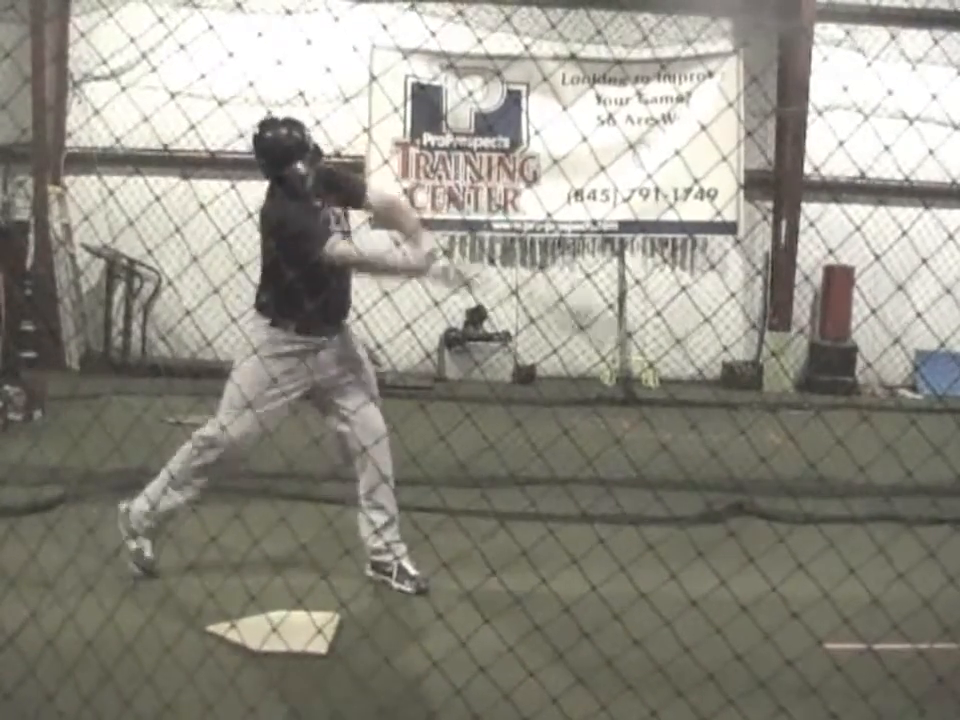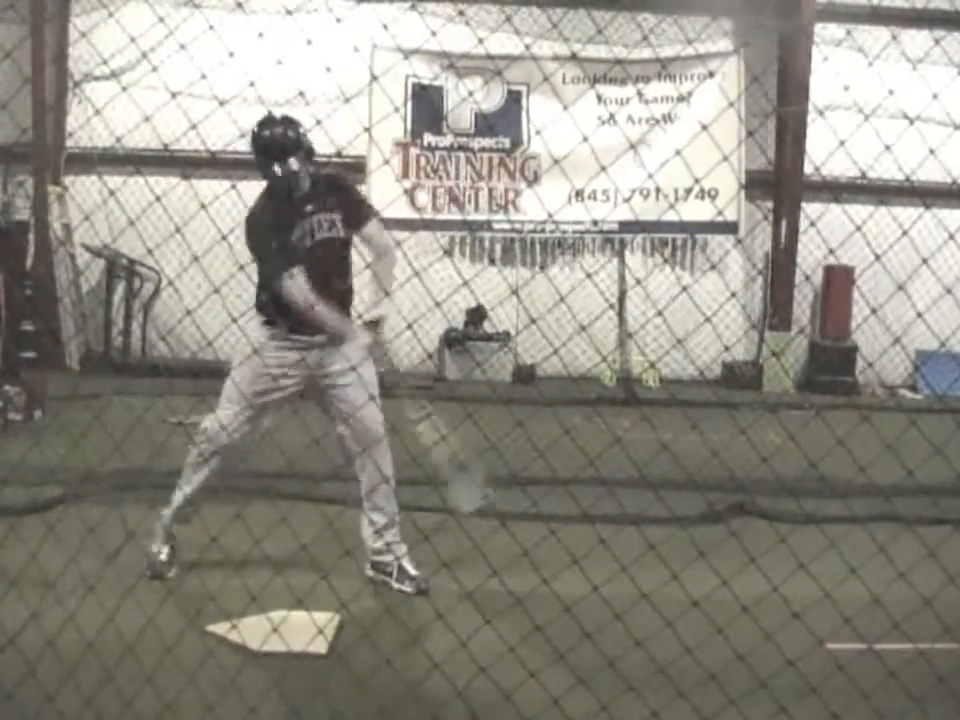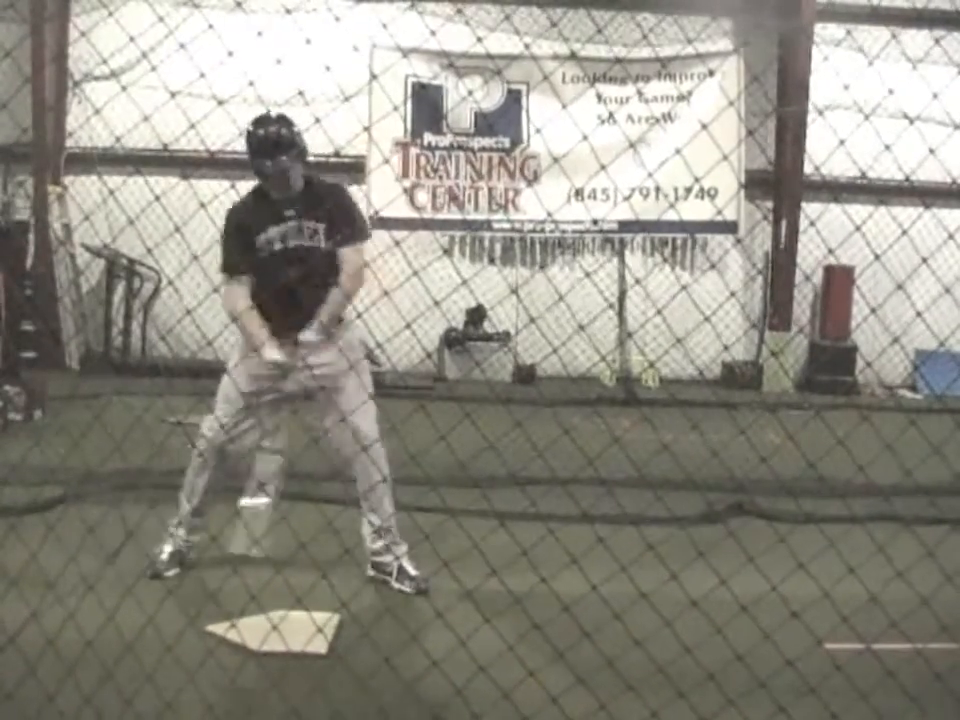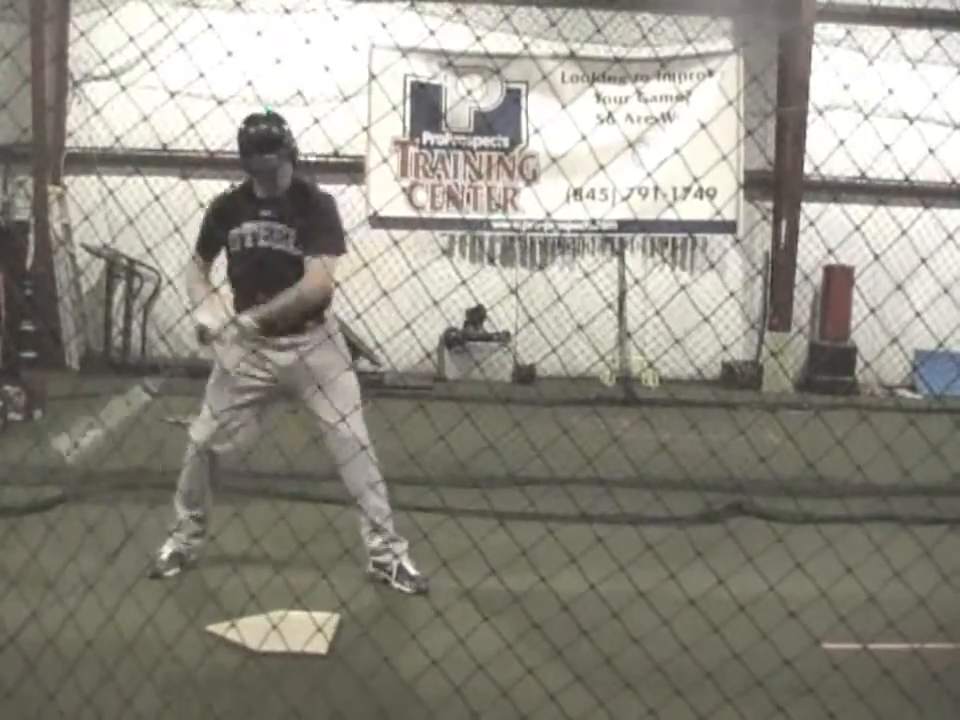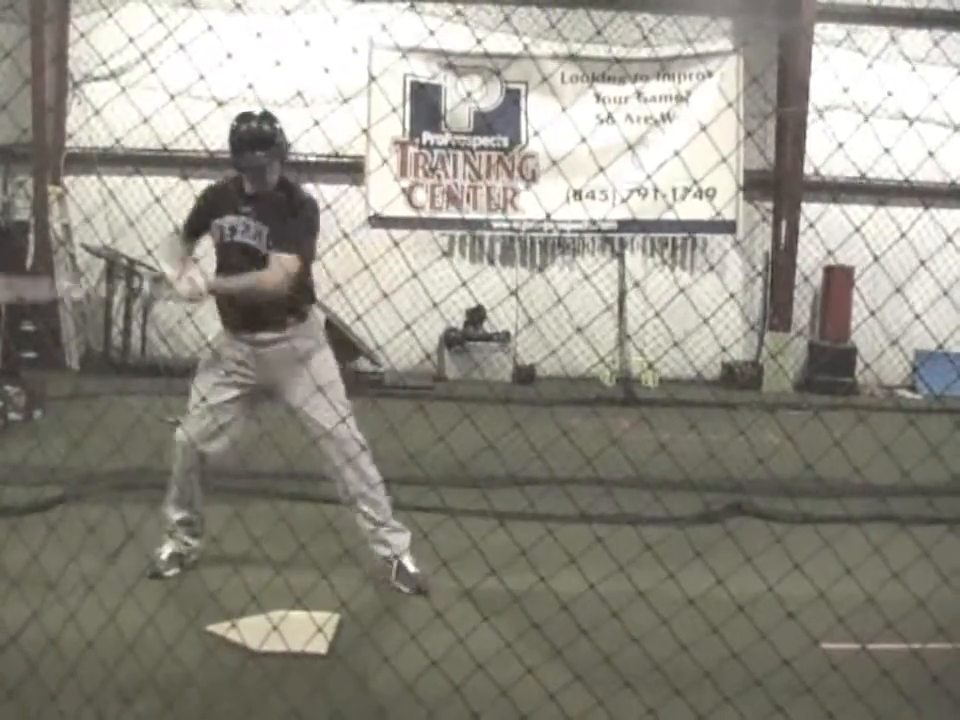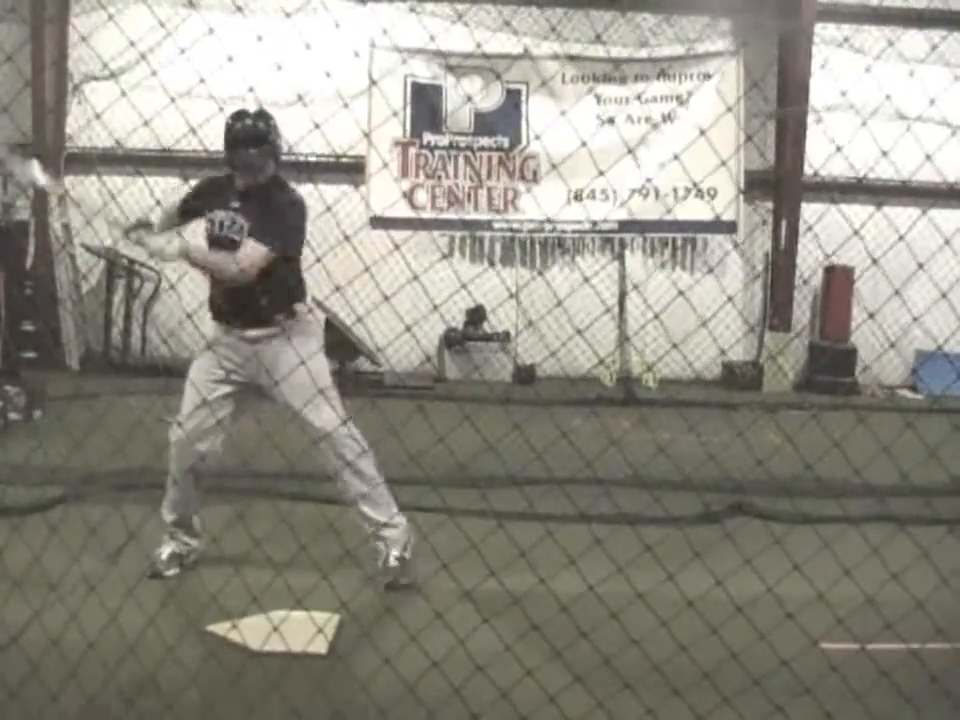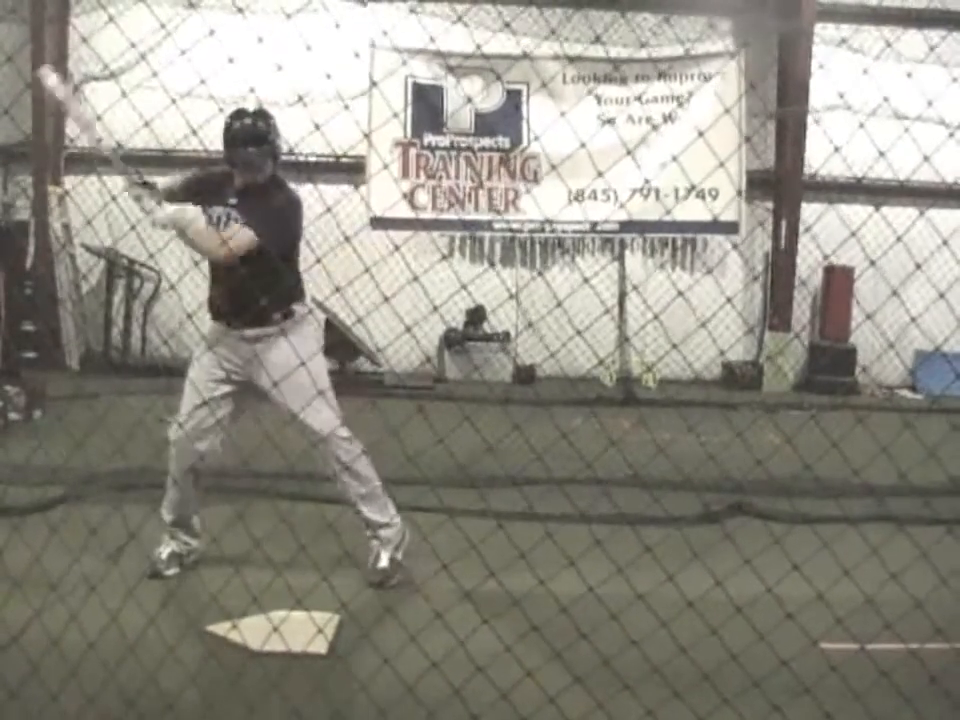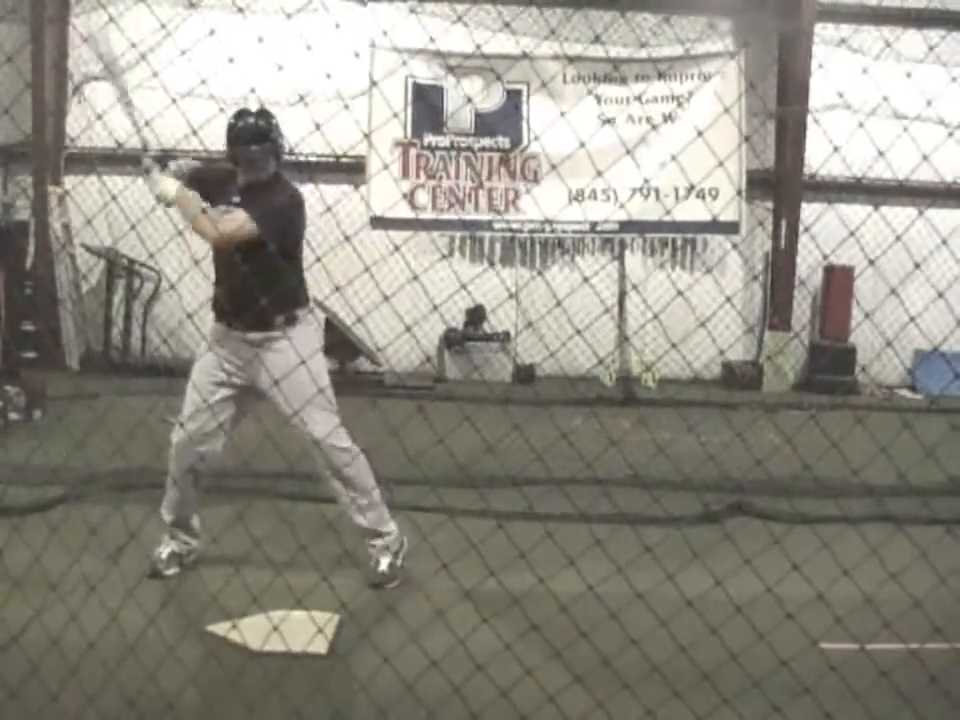
dt=0.1s
person 1, frame 1
left shoulder: (327, 180)
right shoulder: (283, 213)
left elbow: (390, 205)
right elbow: (349, 258)
left wrist: (420, 246)
right wrist: (421, 268)
left hip: (336, 339)
right hip: (282, 343)
left knee: (371, 439)
right knee: (220, 435)
left ankle: (386, 554)
right ankle: (142, 517)
person 1, frame 2
left shoulder: (338, 189)
right shoulder: (265, 217)
left elbow: (380, 241)
right elbow: (295, 290)
left wrist: (381, 298)
right wrist: (346, 329)
left hip: (338, 337)
right hip: (280, 339)
left knee: (373, 440)
right knee: (217, 434)
left ankle: (386, 554)
right ankle: (169, 529)
person 1, frame 3
left shoulder: (333, 198)
right shoulder: (245, 216)
left elbow: (352, 273)
right elbow: (235, 293)
left wrist: (316, 332)
right wrist: (265, 345)
left hip: (328, 340)
right hip: (267, 343)
left knee: (366, 444)
right knee: (214, 438)
left ankle: (386, 554)
right ankle: (180, 535)
person 1, frame 4
left shoulder: (316, 205)
right shoulder: (227, 206)
left elbow: (320, 283)
right elbow: (198, 265)
left wrist: (254, 317)
right wrist: (205, 310)
left hip: (314, 342)
right hip: (247, 345)
left knee: (352, 442)
right knee: (204, 440)
left ankle: (389, 553)
right ankle: (186, 537)
person 1, frame 5
left shoulder: (299, 206)
right shoulder: (216, 197)
left elbow: (277, 281)
right elbow: (183, 240)
left wrist: (210, 285)
right wrist: (178, 268)
left hip: (294, 338)
right hip: (234, 340)
left knee: (342, 437)
right knee: (191, 440)
left ankle: (393, 545)
right ankle: (183, 538)
person 1, frame 6
left shoulder: (286, 204)
right shoulder: (211, 190)
left elbow: (242, 270)
right elbow: (170, 221)
left wrist: (180, 250)
right wrist: (155, 229)
left hip: (285, 334)
right hip: (227, 336)
left knee: (335, 429)
right knee: (186, 438)
left ankle: (391, 532)
right ankle: (181, 539)
person 1, frame 7
left shoulder: (282, 202)
right shoulder: (209, 185)
left elbow: (224, 252)
right elbow: (165, 202)
left wrist: (179, 217)
right wrist: (158, 199)
left hip: (283, 333)
right hip: (225, 335)
left knee: (331, 431)
right knee: (186, 438)
left ankle: (387, 532)
right ankle: (180, 539)
person 1, frame 8
left shoulder: (283, 198)
right shoulder: (217, 182)
left elbow: (217, 232)
right elbow: (171, 179)
left wrist: (178, 190)
right wrist: (164, 176)
left hip: (286, 338)
right hip: (227, 337)
left knee: (331, 440)
right knee: (187, 440)
left ankle: (385, 539)
right ankle: (179, 538)
